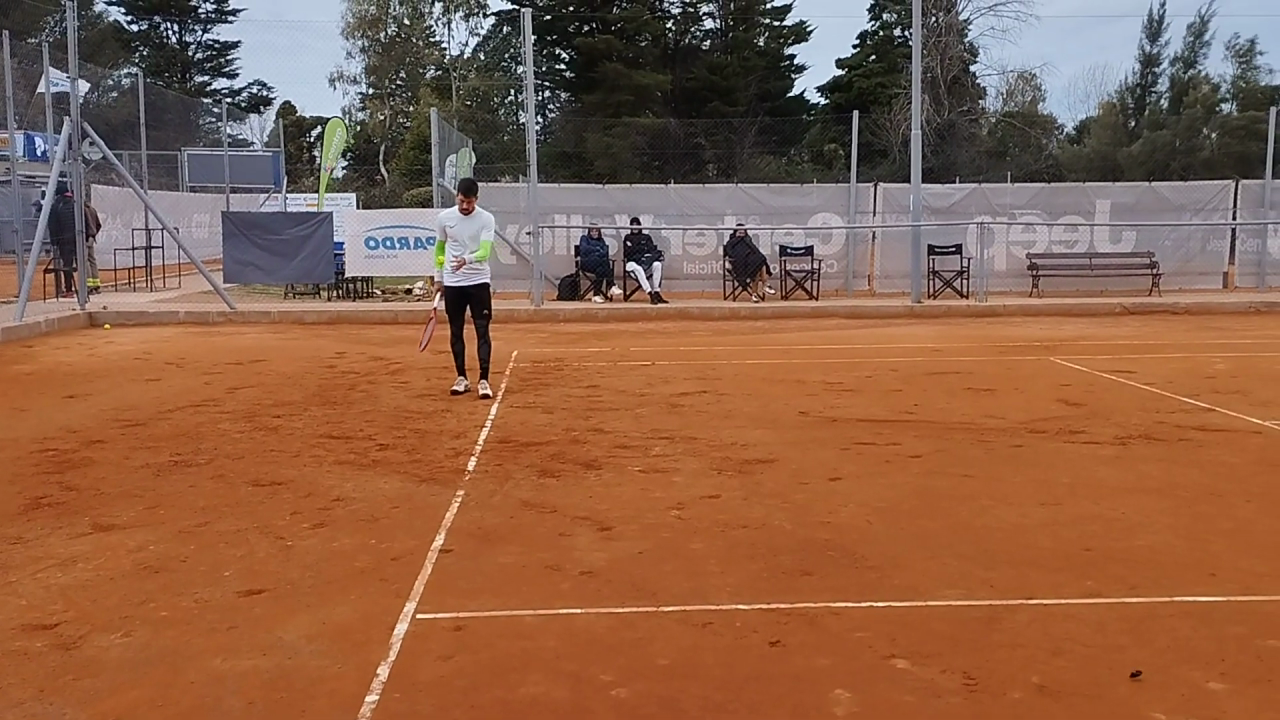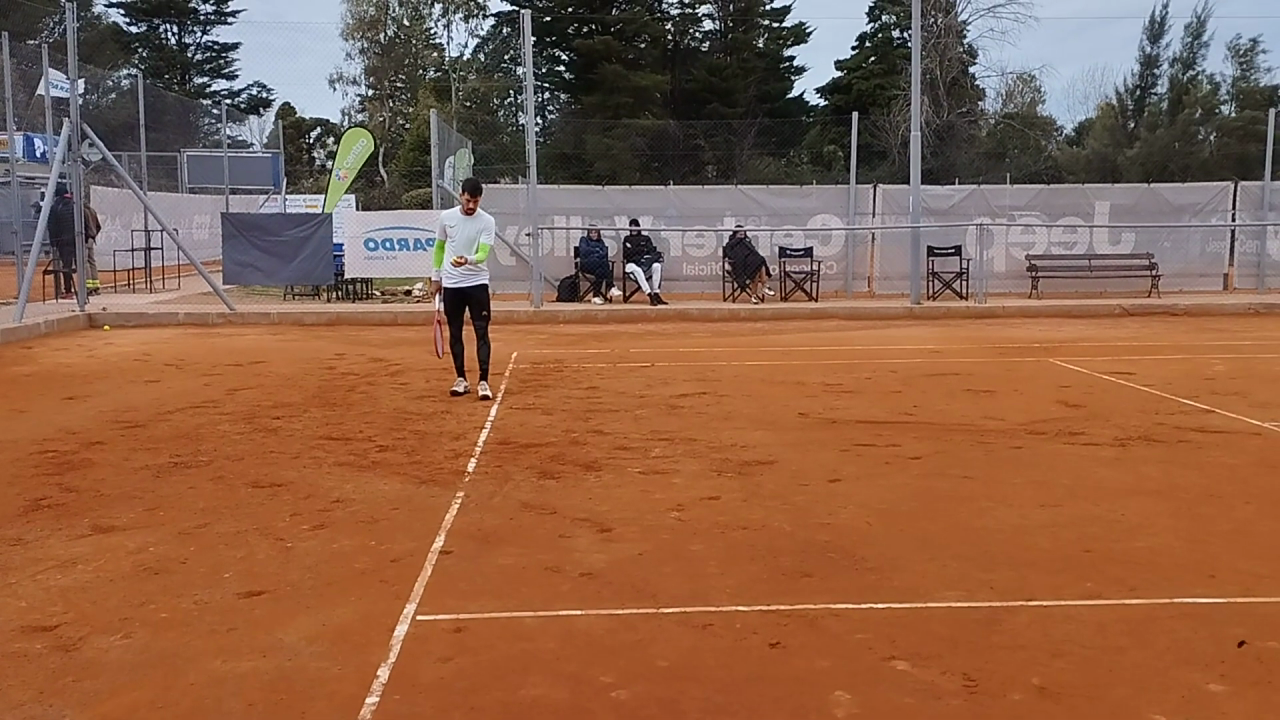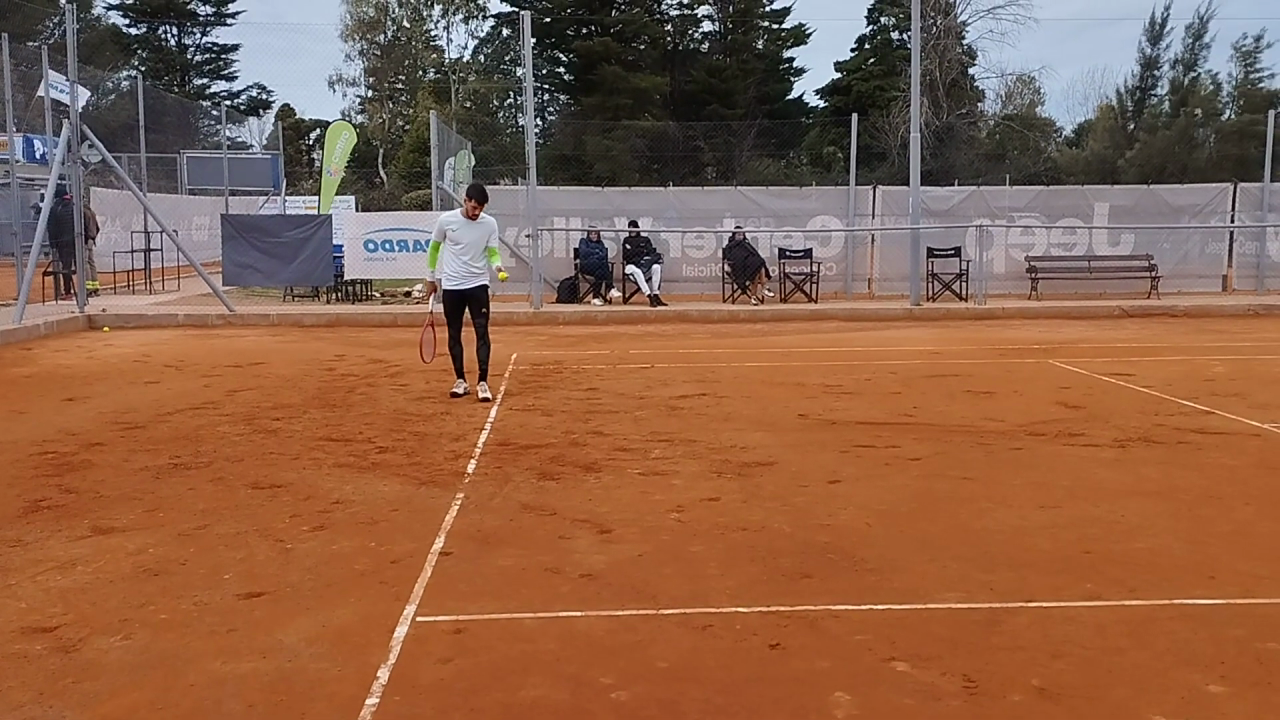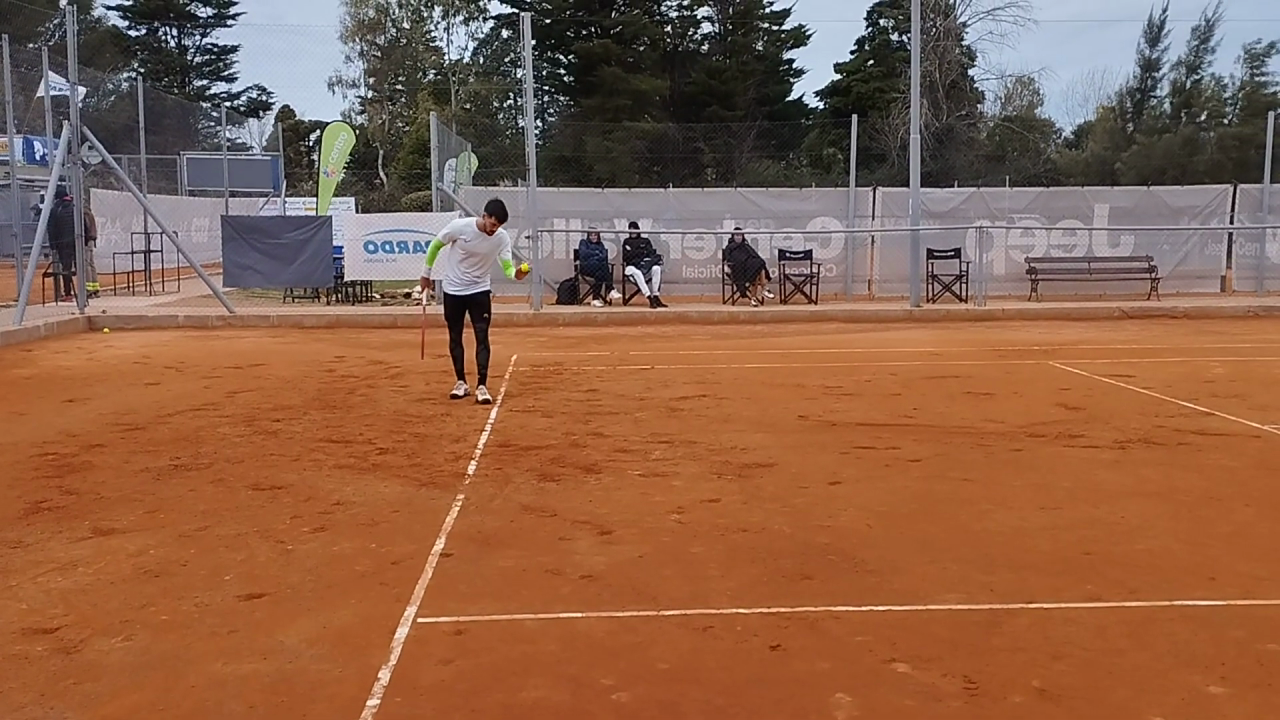
dt=0.3s
person 1, frame 1
left shoulder: (486, 219)
right shoulder: (444, 218)
left elbow: (485, 251)
right elbow: (439, 248)
left wrist: (466, 260)
right wrist: (438, 277)
left hip: (479, 282)
right hip: (452, 284)
left knee: (482, 331)
right knee: (456, 332)
left ankle: (484, 380)
right ankle: (462, 378)
person 1, frame 2
left shoulder: (487, 221)
right shoulder: (446, 217)
left elbow: (483, 253)
right elbow: (439, 247)
left wrist: (468, 261)
right wrist: (436, 276)
left hip: (477, 284)
right hip: (451, 284)
left knee: (481, 332)
right knee: (455, 333)
left ankle: (483, 381)
right ankle: (461, 379)
person 1, frame 3
left shoulder: (490, 224)
right shoulder: (446, 220)
left elbow: (493, 254)
right elbow: (434, 247)
left wrist: (498, 267)
right wrist: (431, 277)
left hip: (477, 285)
right hip: (451, 286)
left knee: (482, 332)
right knee: (454, 334)
left ankle: (482, 382)
right ankle: (461, 380)
person 1, frame 4
left shoulder: (502, 238)
right shoulder: (460, 226)
left elbow: (507, 266)
right elbow: (436, 245)
left wrist: (516, 273)
right wrist: (427, 274)
left hip: (479, 290)
right hip: (452, 289)
left knee: (482, 336)
right knee: (455, 337)
left ankle: (482, 386)
right ankle: (461, 382)
